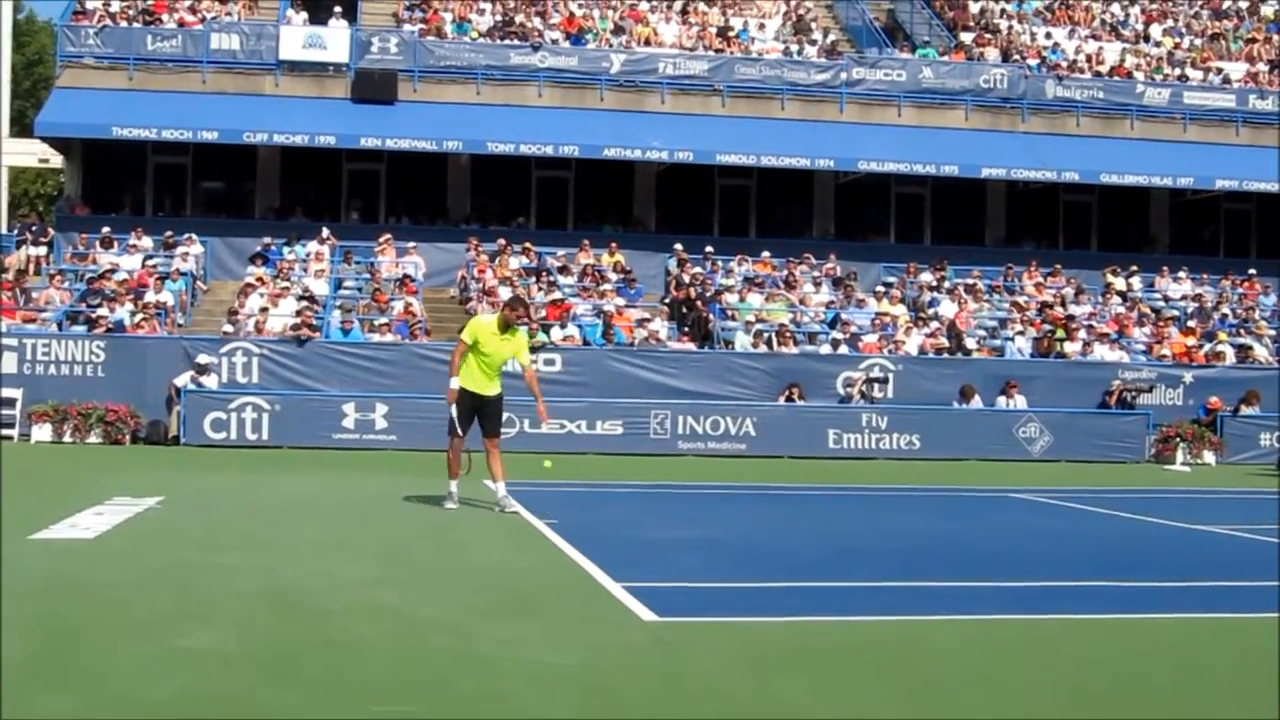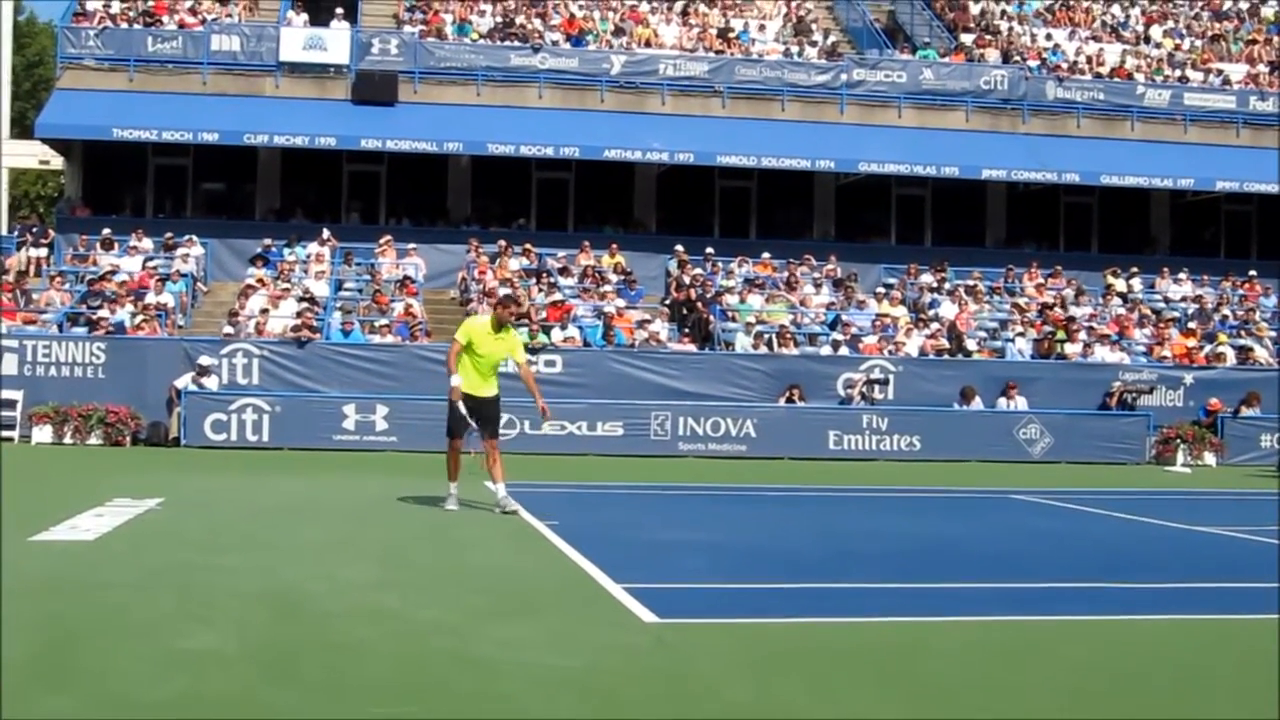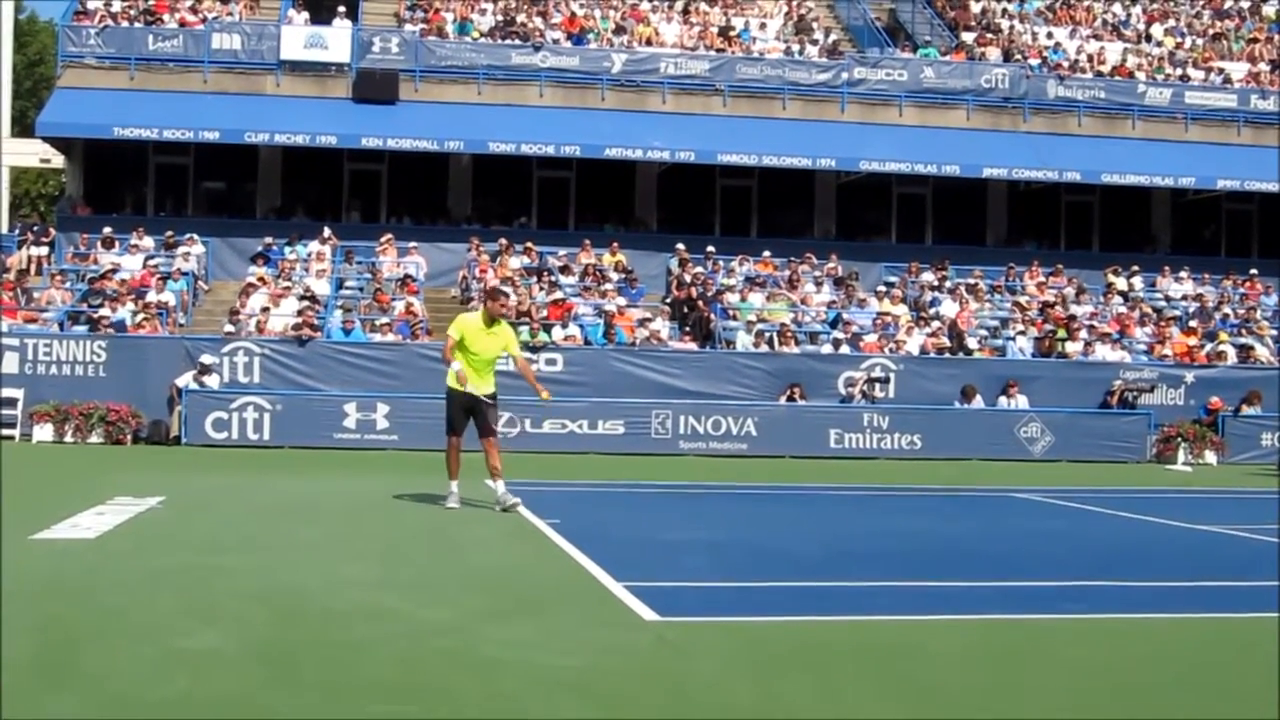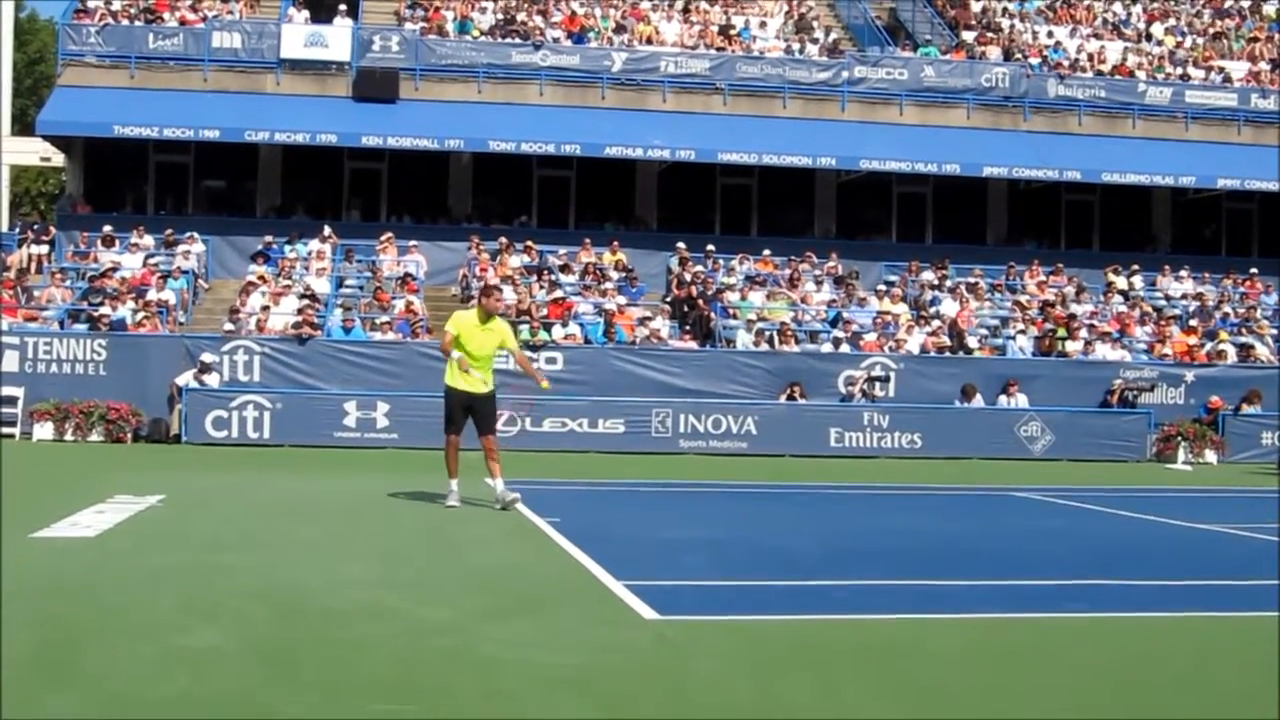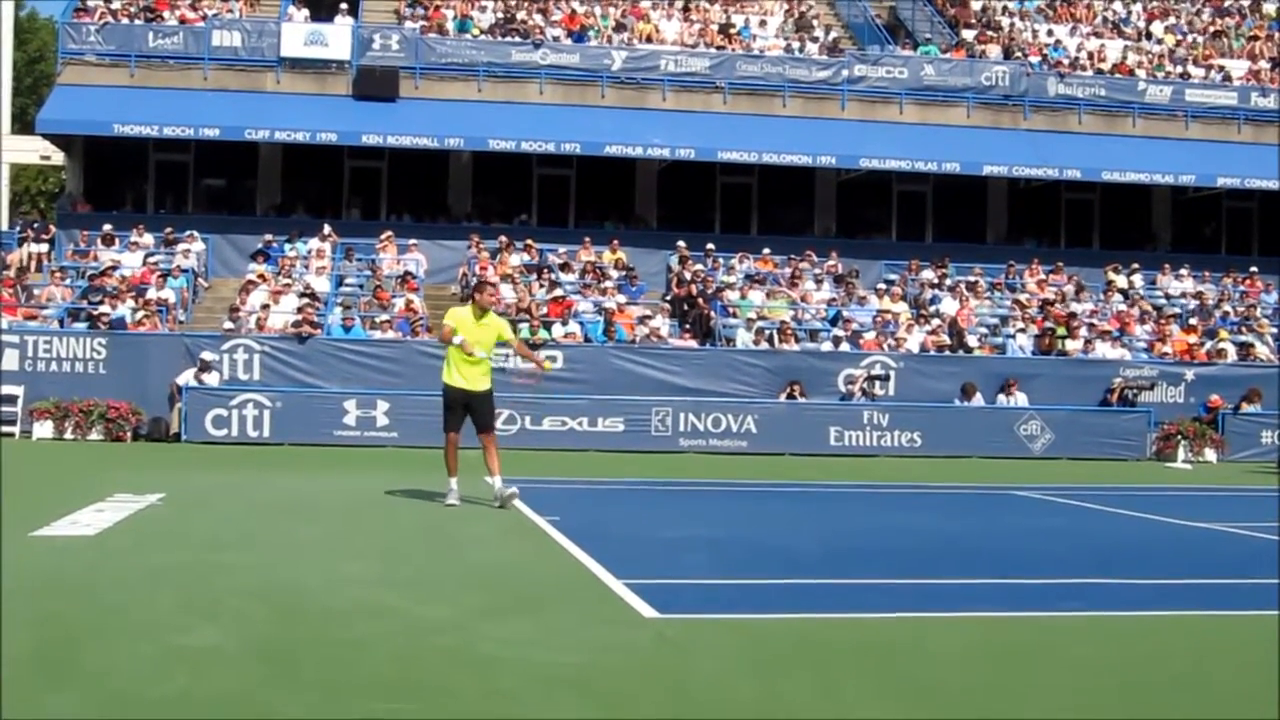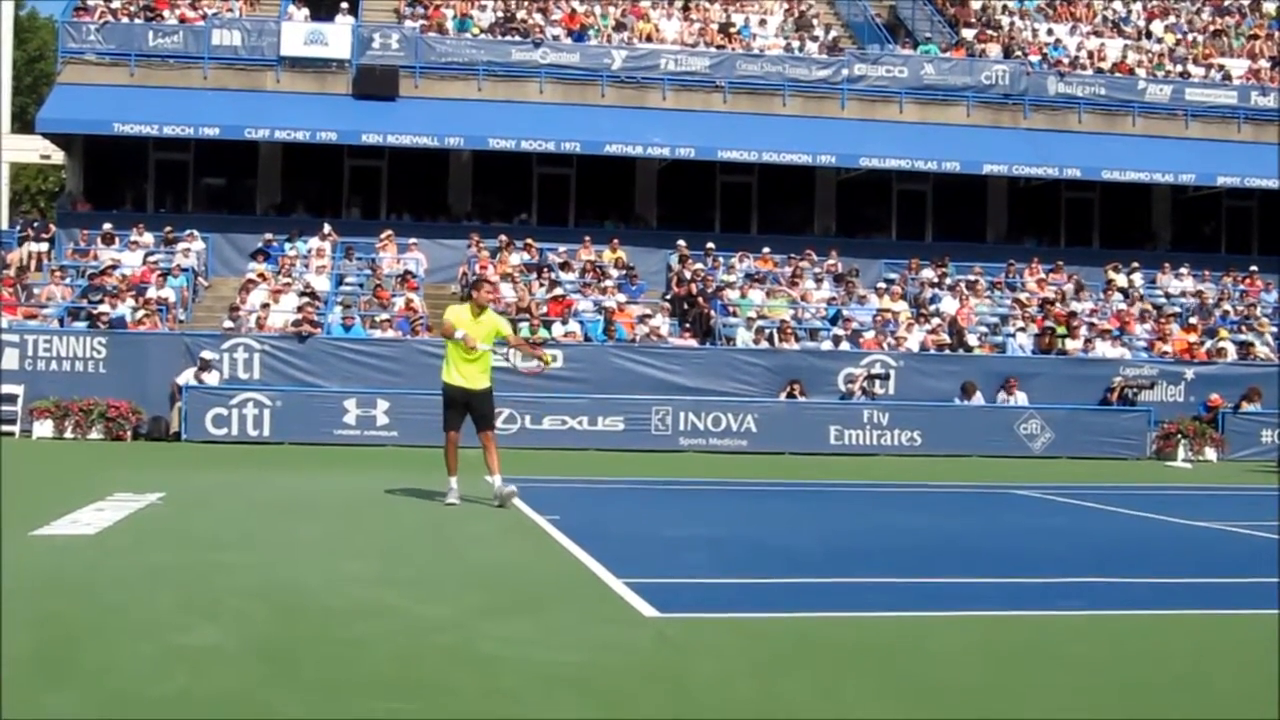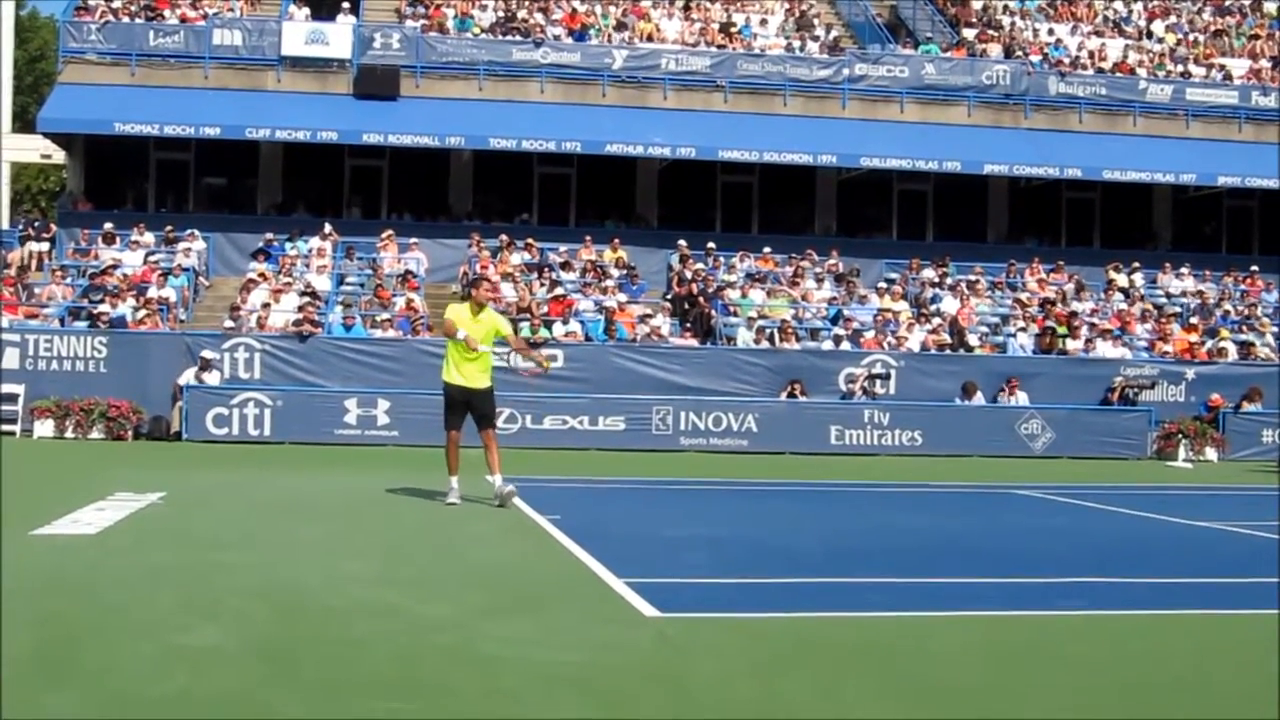
dt=0.1s
person 1, frame 1
left shoulder: (519, 338)
right shoulder: (479, 323)
left elbow: (528, 371)
right elbow: (458, 353)
left wrist: (539, 402)
right wrist: (453, 384)
left hip: (492, 394)
right hip: (466, 390)
left knee: (493, 444)
right knee: (457, 441)
left ankle: (502, 495)
right ankle: (452, 491)
person 1, frame 2
left shoulder: (512, 337)
right shoulder: (472, 324)
left elbow: (524, 369)
right elbow: (452, 353)
left wrist: (538, 398)
right wrist: (455, 382)
left hip: (489, 395)
right hip: (463, 393)
left knee: (492, 445)
right knee: (455, 443)
left ankle: (502, 496)
right ankle: (452, 492)
person 1, frame 3
left shoulder: (506, 331)
right shoulder: (464, 320)
left elbow: (520, 361)
right elbow: (447, 349)
left wrist: (538, 387)
right wrist: (457, 368)
left hip: (486, 393)
right hip: (459, 390)
left knee: (490, 443)
right knee: (454, 441)
left ankle: (502, 493)
right ankle: (453, 490)
person 1, frame 4
left shoulder: (501, 327)
right shoulder: (460, 318)
left elbow: (518, 355)
right elbow: (444, 344)
left wrist: (537, 376)
right wrist: (457, 356)
left hip: (484, 391)
right hip: (457, 388)
left knee: (489, 441)
right knee: (452, 439)
left ankle: (500, 491)
right ankle: (453, 489)
person 1, frame 5
left shoulder: (497, 322)
right shoulder: (455, 313)
left elbow: (516, 344)
right elbow: (444, 335)
left wrist: (536, 359)
right wrist: (460, 341)
left hip: (482, 388)
right hip: (454, 386)
left knee: (488, 438)
right knee: (451, 437)
left ankle: (498, 488)
right ankle: (453, 488)
person 1, frame 6
left shoulder: (495, 319)
right shoulder: (454, 311)
left elbow: (514, 340)
right elbow: (446, 330)
left wrist: (537, 351)
right wrist: (462, 335)
left hip: (481, 387)
right hip: (454, 385)
left knee: (488, 437)
right knee: (452, 436)
left ankle: (498, 487)
right ankle: (453, 487)
person 1, frame 7
left shoulder: (494, 318)
right shoulder: (454, 310)
left elbow: (513, 340)
right elbow: (448, 329)
left wrist: (535, 356)
right wrist: (464, 336)
left hip: (482, 385)
right hip: (455, 384)
left knee: (489, 435)
right knee: (453, 435)
left ankle: (499, 487)
right ankle: (453, 486)
